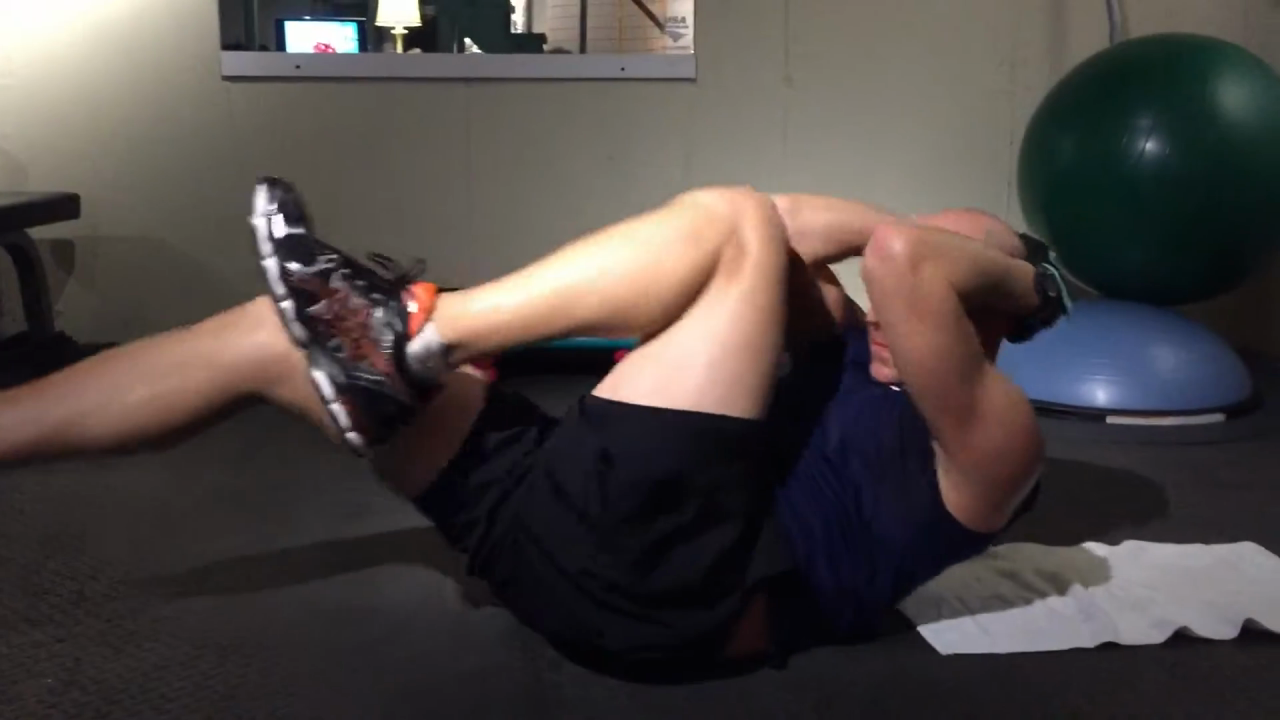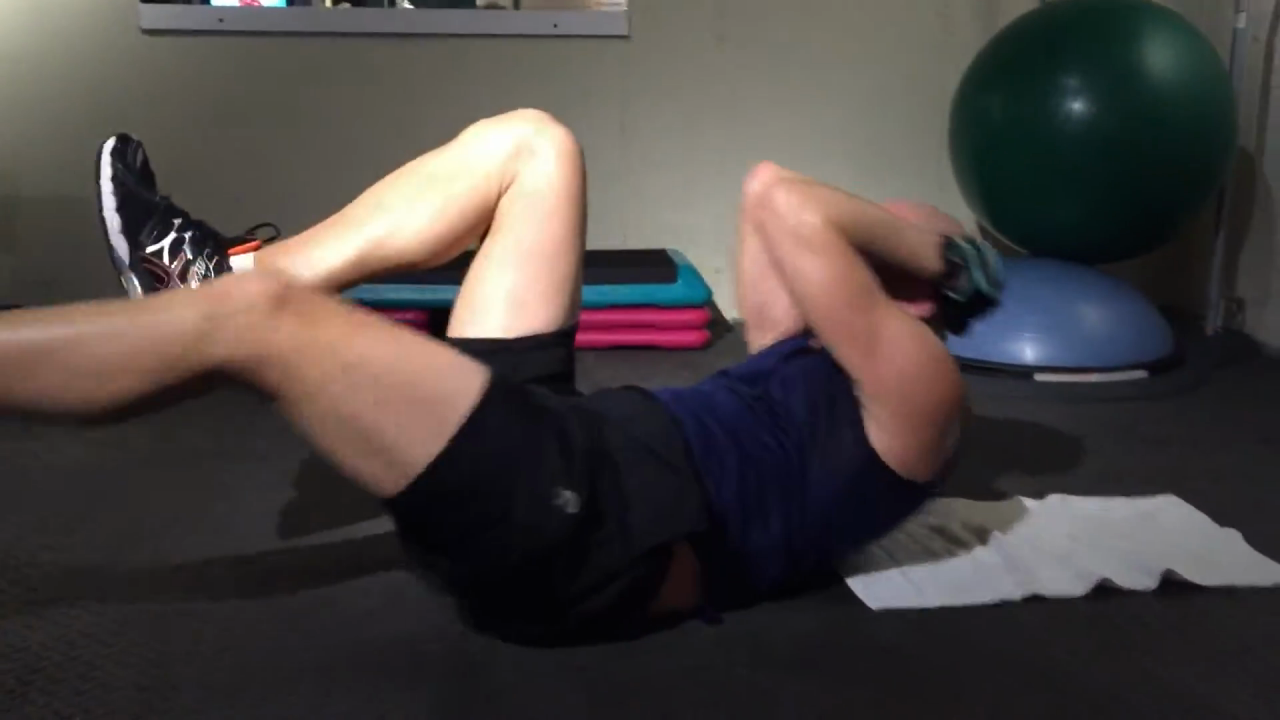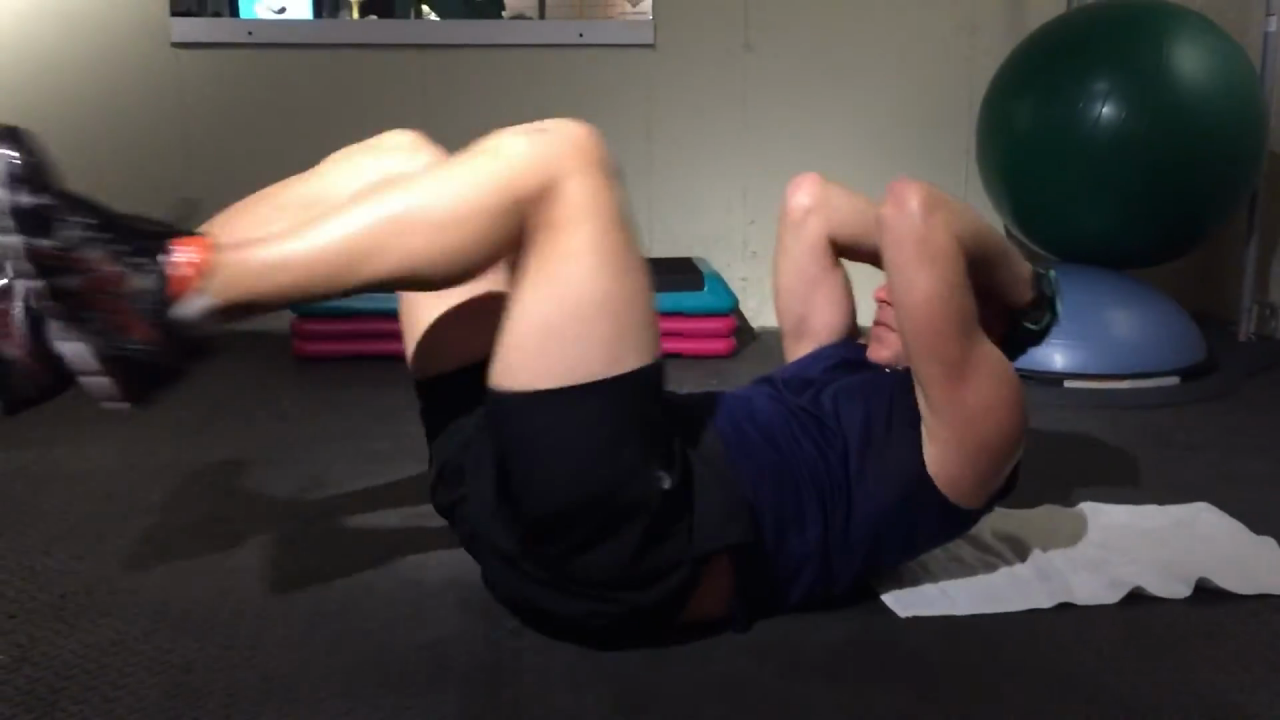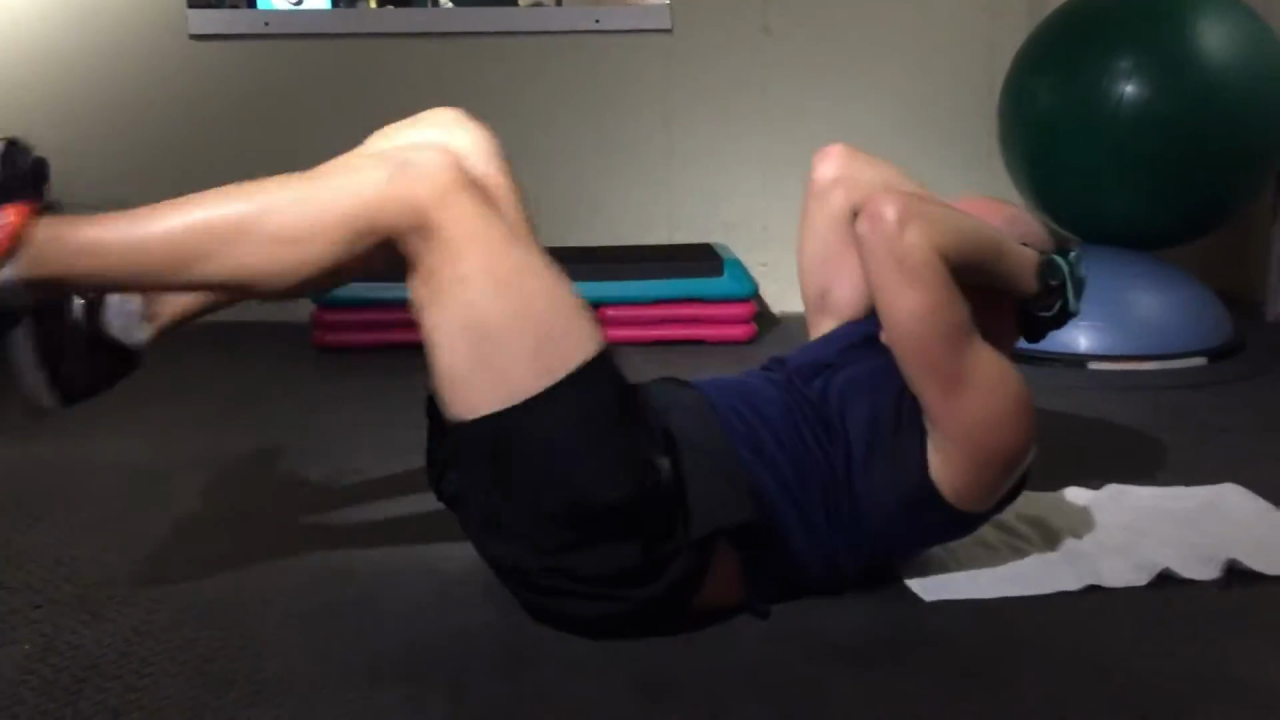
dt=1s
person 1, frame 1
left shoulder: (992, 440)
right shoulder: (859, 359)
left elbow: (896, 254)
right elbow: (795, 219)
left wrist: (1014, 279)
right wrist: (942, 231)
left hip: (654, 561)
right hip: (560, 503)
left knee: (728, 224)
right knee: (279, 329)
left ankle: (413, 336)
person 1, frame 2
left shoulder: (919, 390)
right shoulder: (819, 358)
left elbow: (790, 209)
right elbow: (765, 189)
left wrist: (928, 252)
right wrist: (907, 235)
left hip: (580, 536)
right hip: (561, 462)
left knee: (253, 320)
right knee: (528, 144)
right ankle: (218, 275)
person 1, frame 3
left shoulder: (976, 415)
right shoulder: (852, 366)
left elbow: (913, 213)
right elbow: (811, 201)
left wrist: (1005, 275)
right wrist: (904, 256)
left hip: (618, 538)
right hip: (552, 485)
left knee: (559, 160)
right knee: (400, 161)
left ankle: (181, 288)
person 1, frame 4
left shoulder: (985, 421)
right shoulder: (873, 341)
left elbow: (892, 222)
right elbow: (838, 173)
left wrist: (1018, 264)
right wrist: (988, 221)
left hip: (606, 533)
right hip: (572, 482)
left knee: (421, 187)
right knee: (443, 142)
right ankle: (127, 314)
